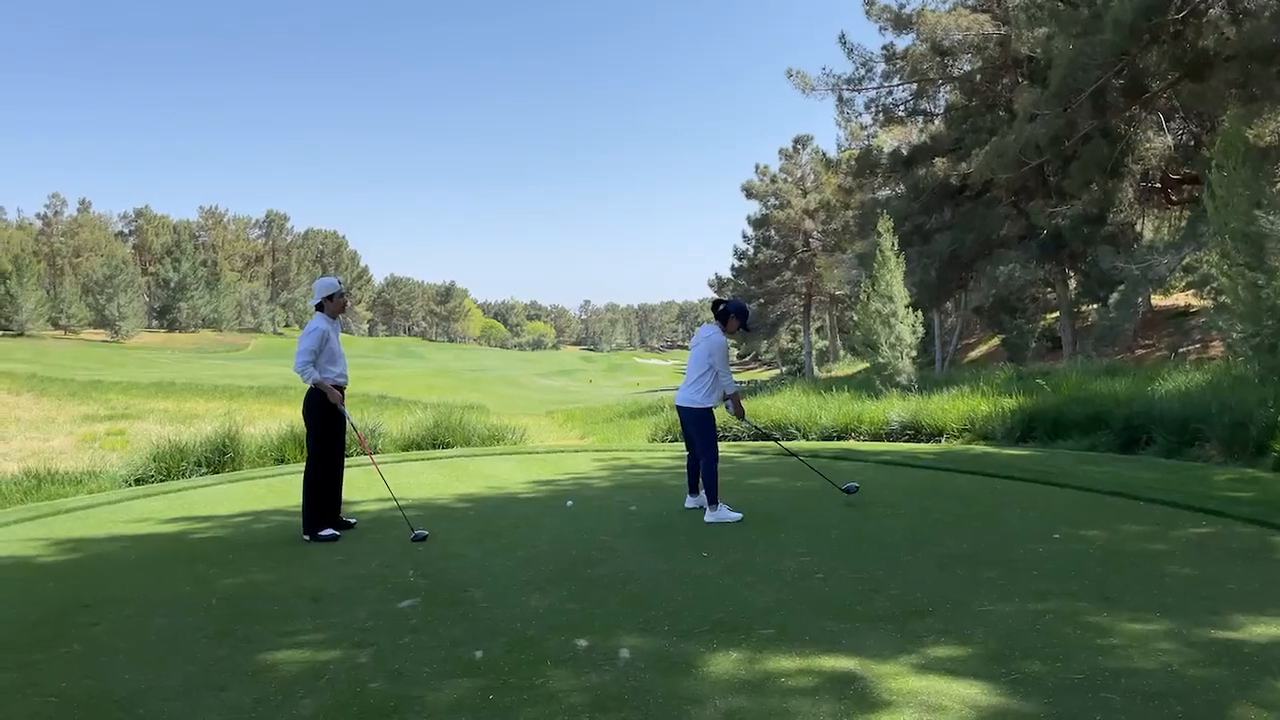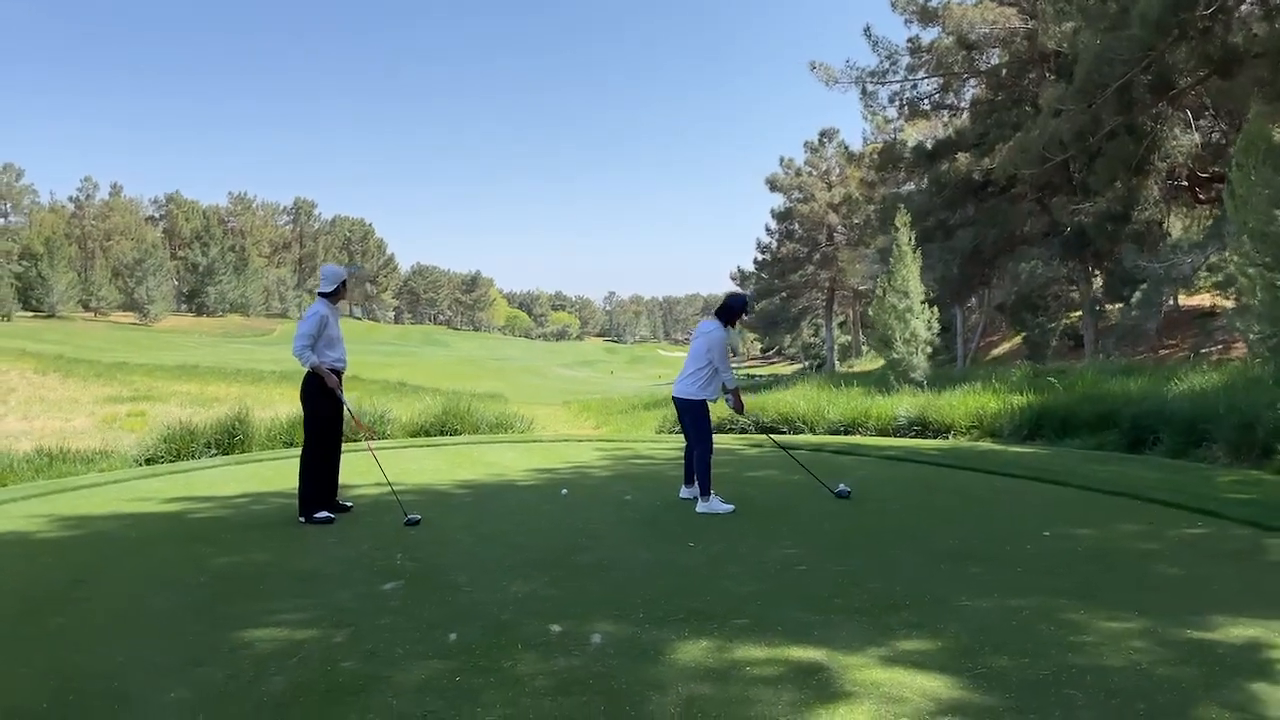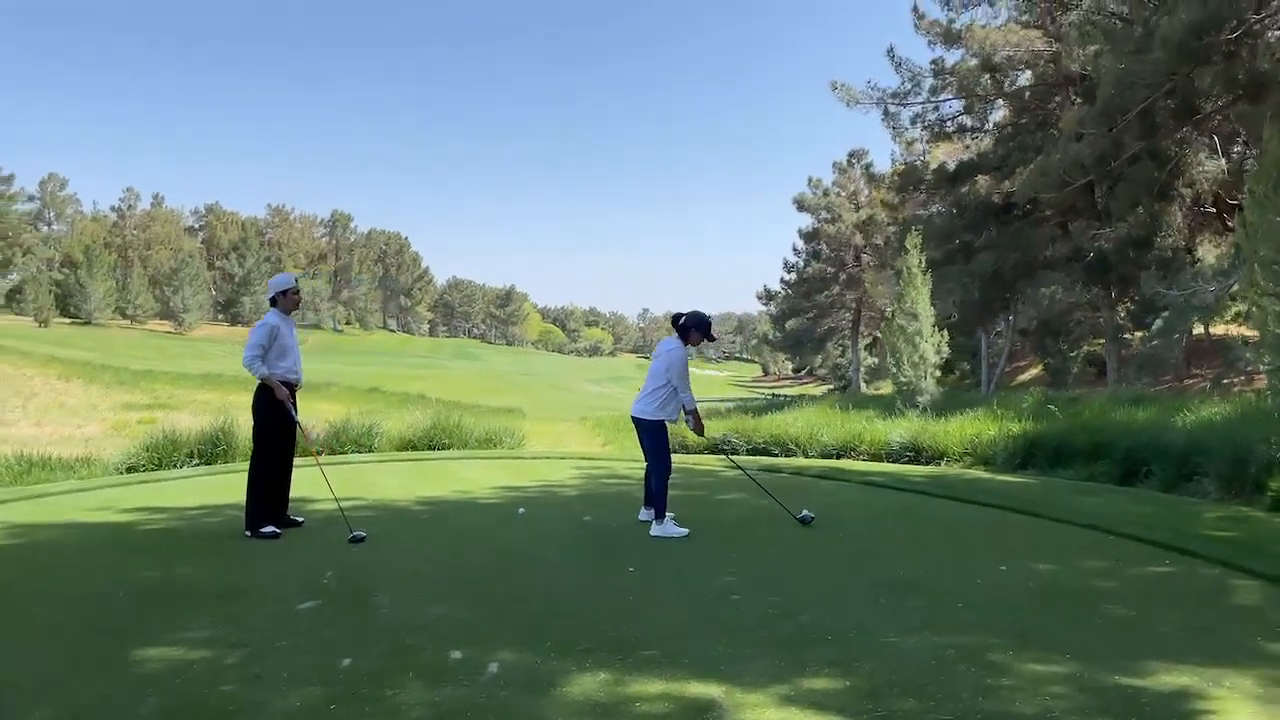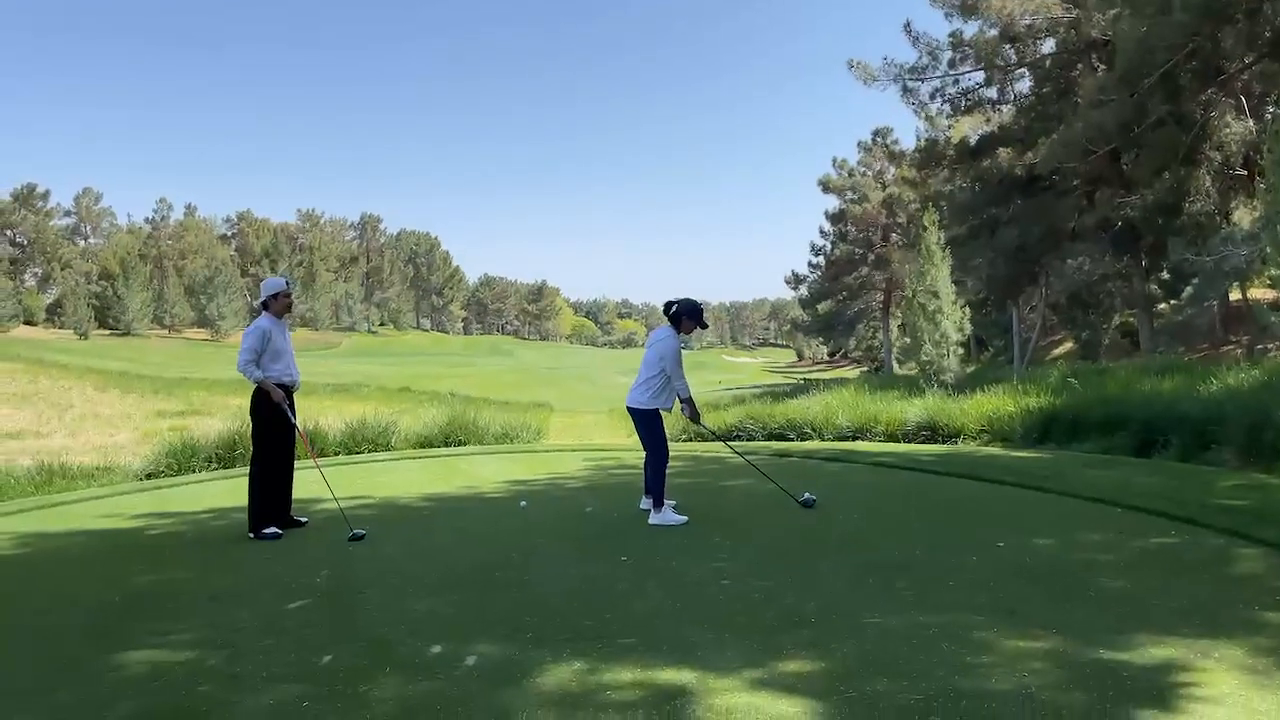
dt=1s
person 1, frame 1
left shoulder: (333, 326)
right shoulder: (317, 328)
right elbow: (302, 366)
right wrist: (329, 390)
left hip: (333, 400)
right hip: (321, 400)
left knee: (335, 460)
right knee: (319, 461)
left ankle: (331, 516)
right ankle: (313, 526)
person 1, frame 2
left shoulder: (331, 313)
right shoulder: (317, 313)
right elbow: (300, 349)
right wrist: (326, 374)
left hip: (331, 384)
right hip: (319, 384)
left knee: (332, 444)
right knee: (316, 445)
left ankle: (327, 499)
right ankle: (309, 508)
person 1, frame 3
left shoulder: (288, 324)
right shoulder: (269, 324)
right elbow: (251, 359)
right wrist: (276, 386)
left hip: (287, 396)
right hip: (271, 396)
left knee: (284, 457)
right knee: (265, 458)
left ankle: (277, 514)
right ankle: (256, 522)
person 1, frame 4
left shoulder: (282, 327)
right shoulder: (260, 328)
right elbow: (245, 364)
right wrist: (272, 389)
left hip: (285, 396)
right hip: (268, 398)
left knee: (285, 458)
right knee: (265, 460)
left ankle: (281, 514)
right ankle: (259, 523)
person 2, frame 1
left shoulder: (705, 333)
right shoulder: (717, 339)
right elbow: (724, 375)
left wrist: (727, 396)
right wrist: (737, 404)
left hip: (686, 401)
right hip: (698, 405)
left knee: (696, 451)
right knee: (710, 455)
left ankle: (694, 496)
right ankle: (713, 509)
person 2, frame 2
left shoulder: (707, 325)
right shoulder: (718, 335)
right elbow: (724, 370)
left wrist: (727, 391)
right wrist: (736, 398)
left hip: (682, 392)
right hip: (693, 397)
left knee: (694, 443)
right knee: (703, 447)
left ankle: (689, 487)
right ankle: (705, 500)
person 2, frame 3
left shoulder: (669, 344)
right shoulder: (677, 353)
right elbow: (684, 390)
left wrist: (688, 414)
right wrist: (697, 420)
left hip: (644, 412)
right hip: (651, 416)
left knee: (655, 464)
right knee: (662, 467)
left ankle: (648, 509)
right ankle: (659, 523)
person 2, frame 4
left shoulder: (662, 333)
right shoulder: (670, 342)
right elbow: (678, 380)
left wrist: (684, 403)
right wrist: (692, 408)
left hip: (640, 402)
right hip: (645, 405)
left knee: (654, 452)
right knee: (660, 455)
left ankle: (650, 498)
right ankle: (658, 511)
